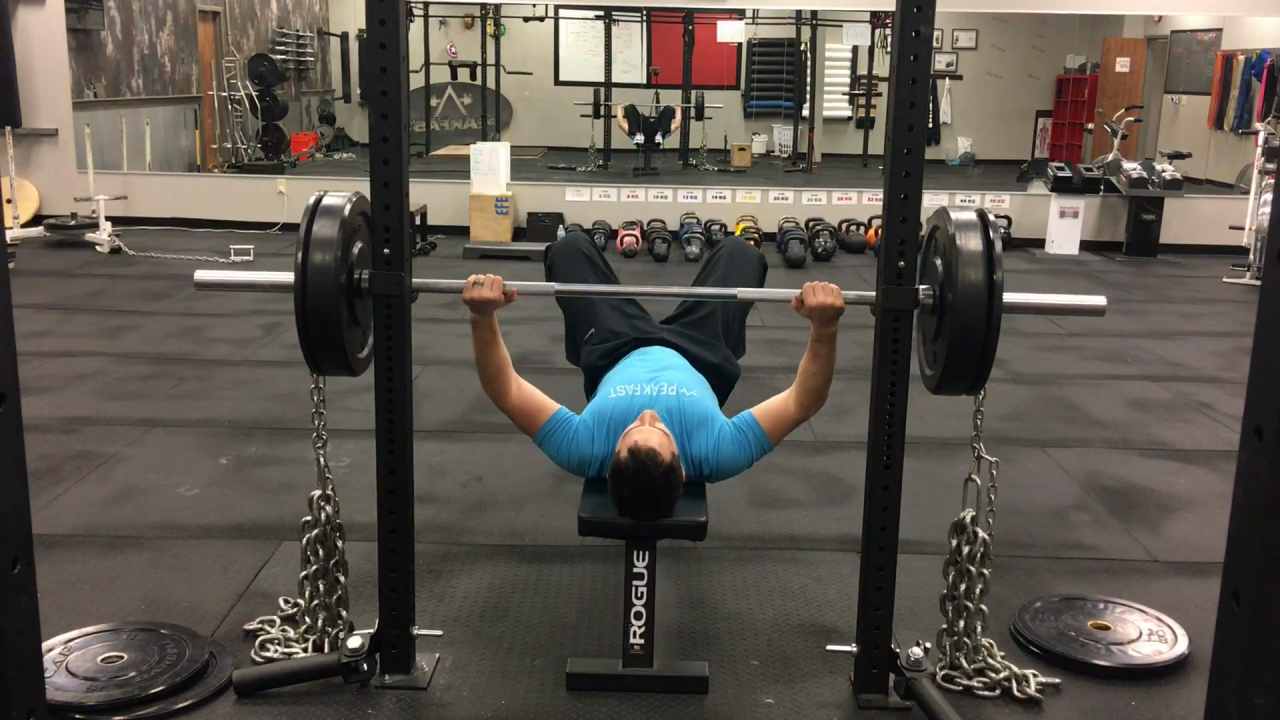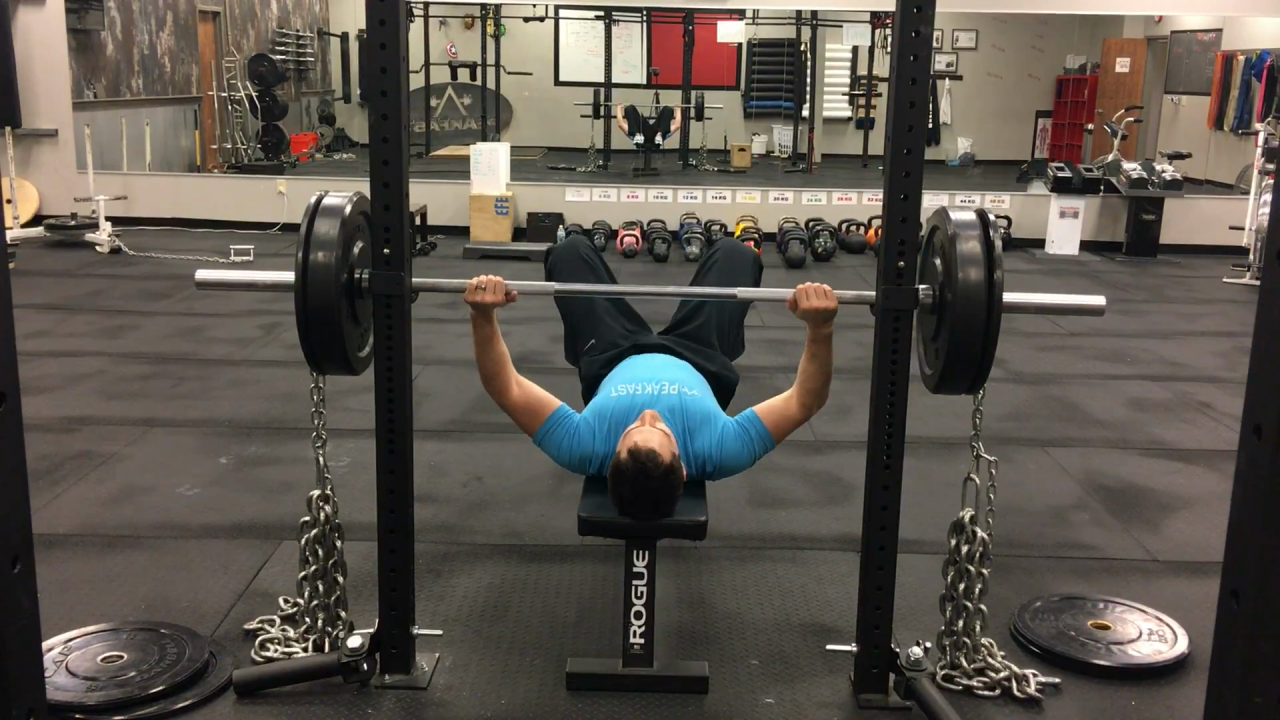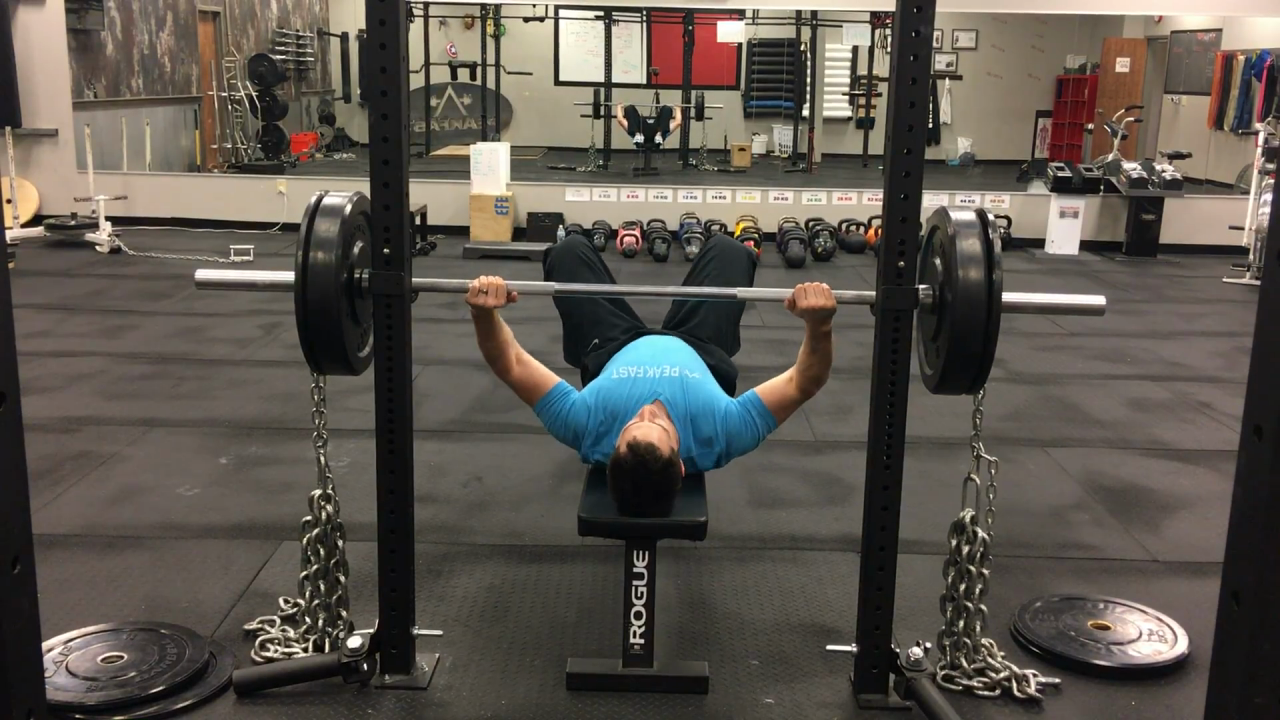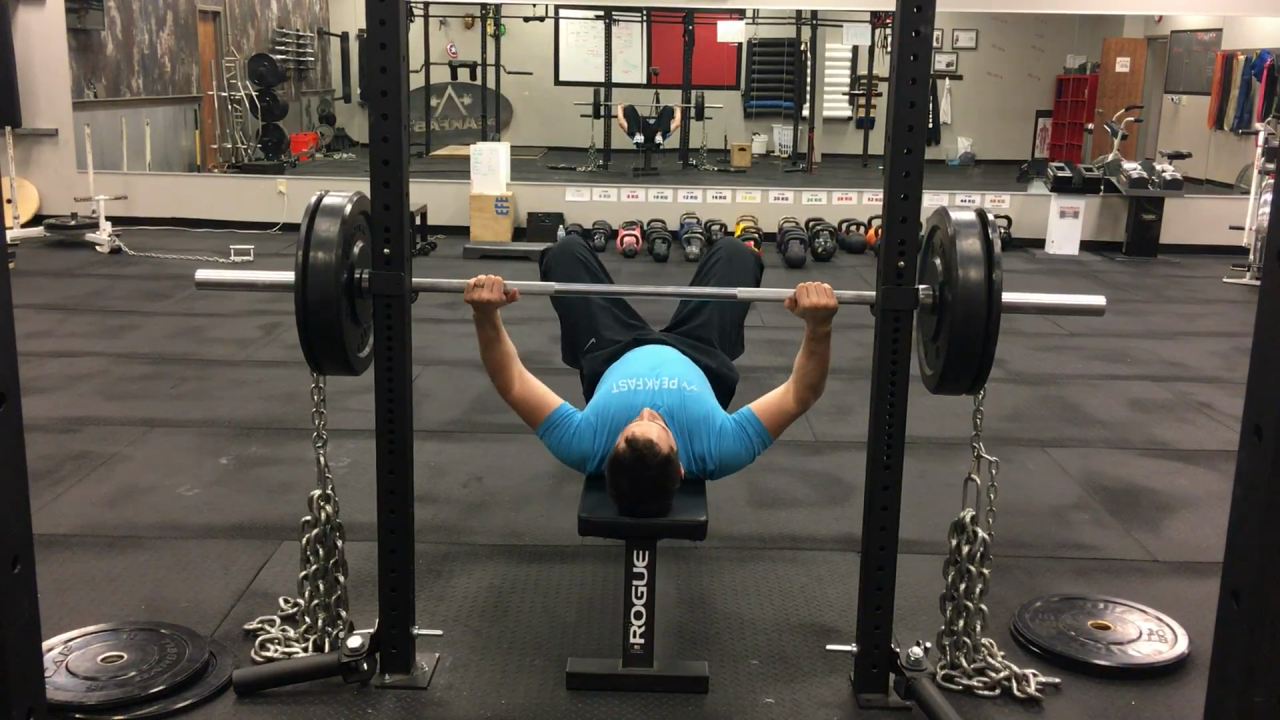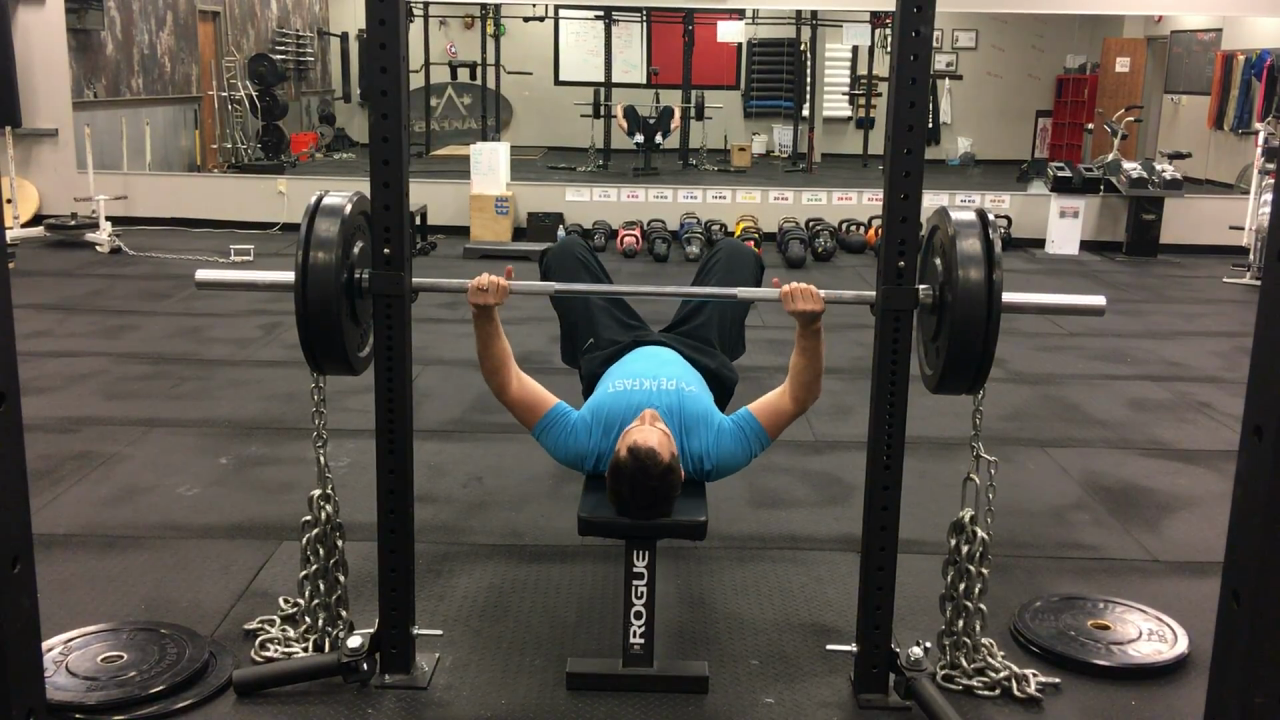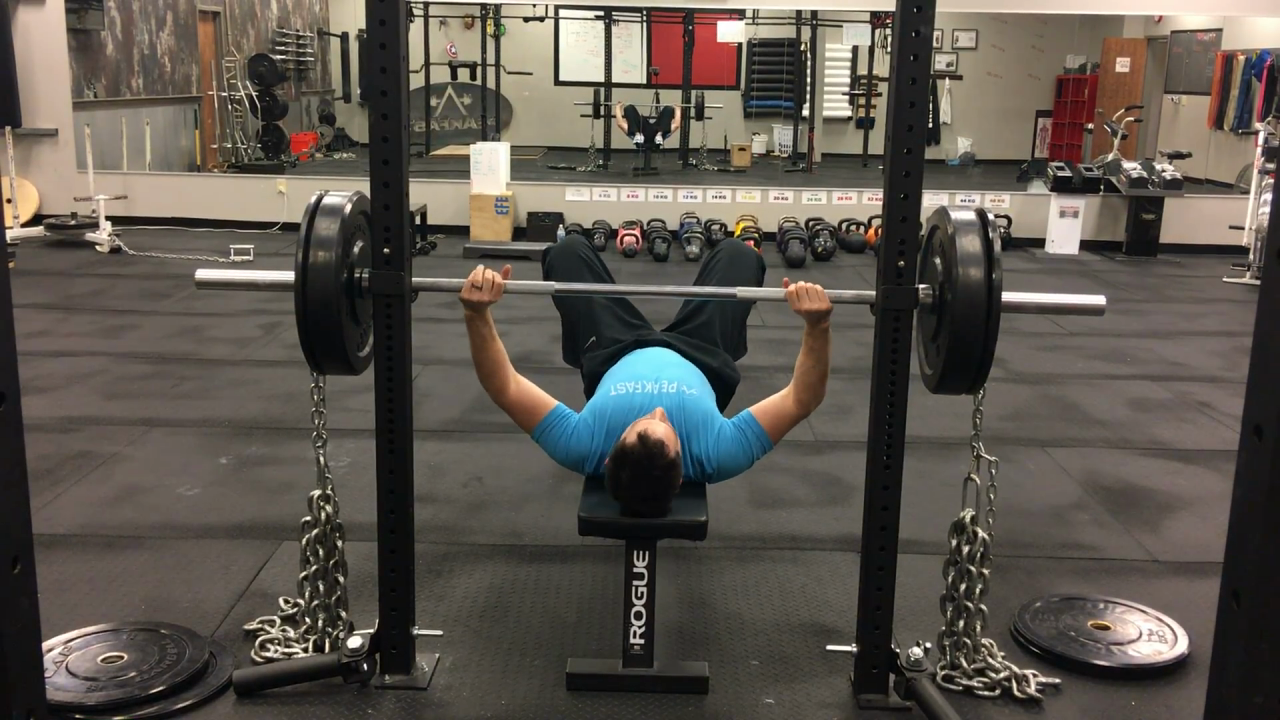
dt=0.4s
person 1, frame 1
left shoulder: (586, 451)
right shoulder: (714, 454)
left elbow: (505, 391)
right elbow: (803, 402)
left wrist: (483, 316)
right wrist: (824, 327)
left hip: (614, 358)
right hip: (696, 361)
left knee: (570, 246)
right knee: (740, 252)
person 1, frame 2
left shoulder: (587, 448)
right shoulder: (716, 452)
left elbow: (506, 390)
right elbow: (805, 401)
left wrist: (483, 316)
right wrist: (820, 327)
left hip: (613, 362)
right hip: (698, 365)
left knee: (571, 250)
right knee: (735, 253)
person 1, frame 3
left shoulder: (587, 428)
right shoulder: (718, 435)
left elbow: (510, 364)
right elbow: (804, 382)
left wrist: (483, 314)
right wrist: (819, 324)
left hip: (613, 352)
right hip: (697, 352)
left knee: (570, 250)
right knee: (728, 250)
person 1, frame 4
left shoulder: (585, 446)
right shoulder: (716, 450)
left elbow: (512, 383)
right elbow: (801, 394)
left wrist: (486, 314)
right wrist: (818, 325)
left hip: (615, 360)
right hip: (697, 361)
left knee: (568, 250)
right knee: (734, 252)
person 1, frame 5
left shoulder: (584, 447)
right shoulder: (714, 452)
left elbow: (507, 384)
right elbow: (799, 396)
left wrist: (485, 313)
right wrist: (809, 326)
left hip: (612, 360)
right hip: (697, 363)
left knee: (567, 250)
right knee: (736, 253)
person 1, frame 6
left shoulder: (583, 447)
right shoulder: (716, 454)
left elbow: (504, 387)
right elbow: (803, 398)
left wrist: (477, 313)
right wrist: (817, 325)
left hip: (614, 360)
right hip: (699, 363)
left knee: (570, 249)
right knee: (737, 253)
